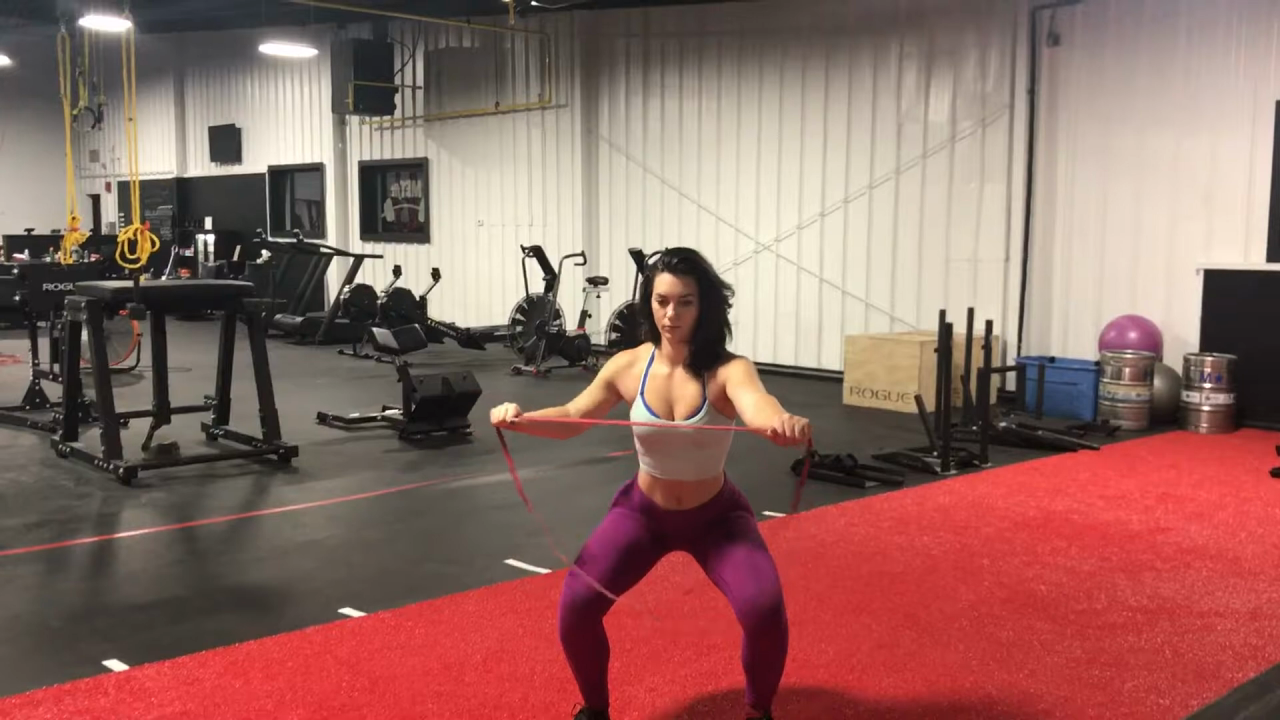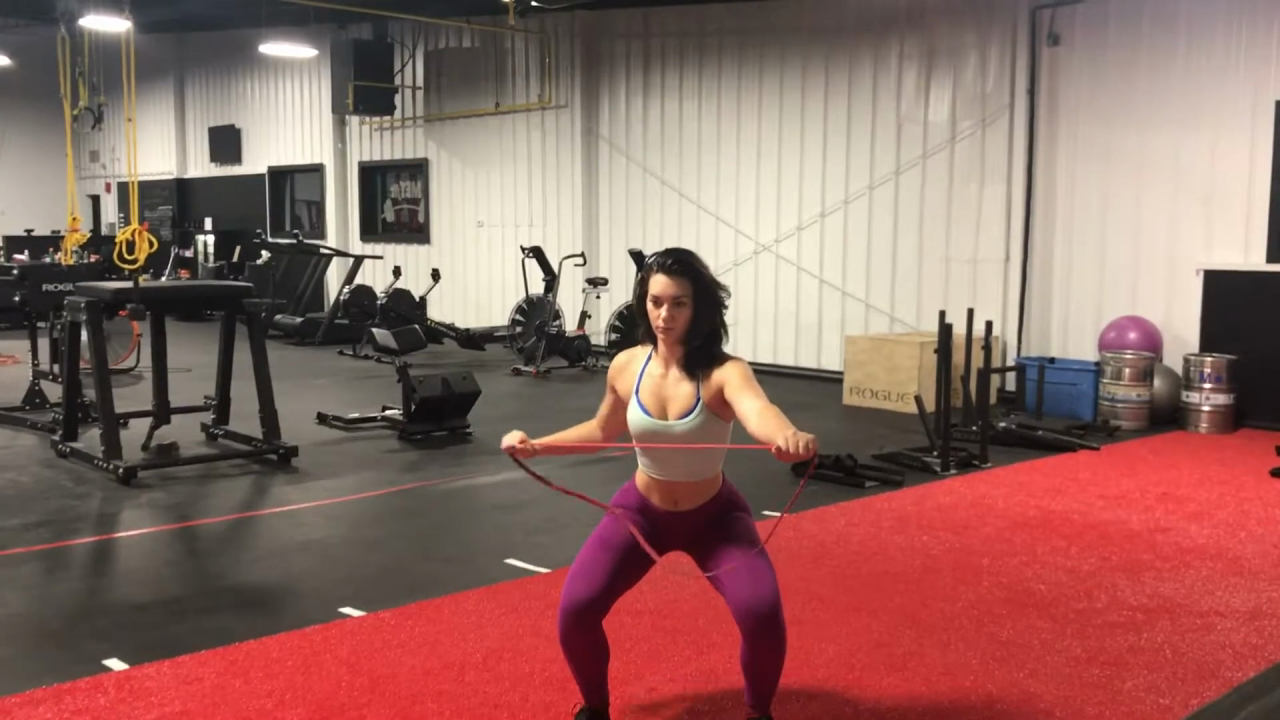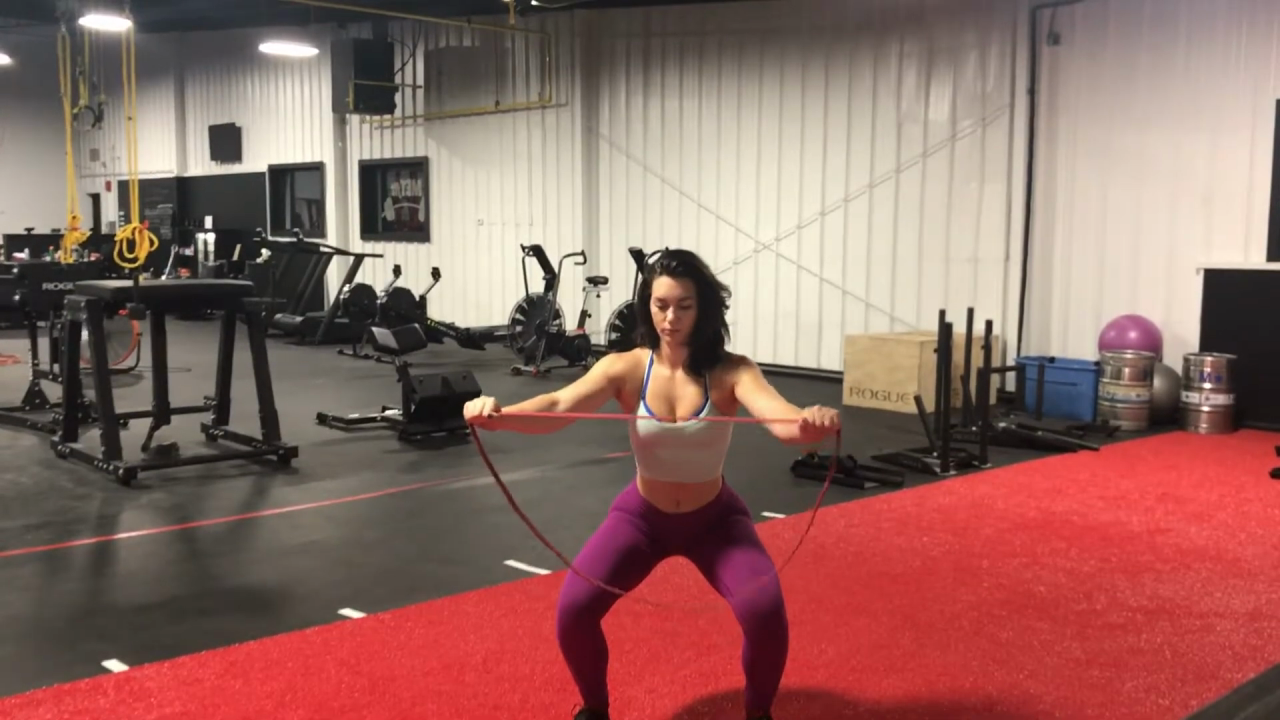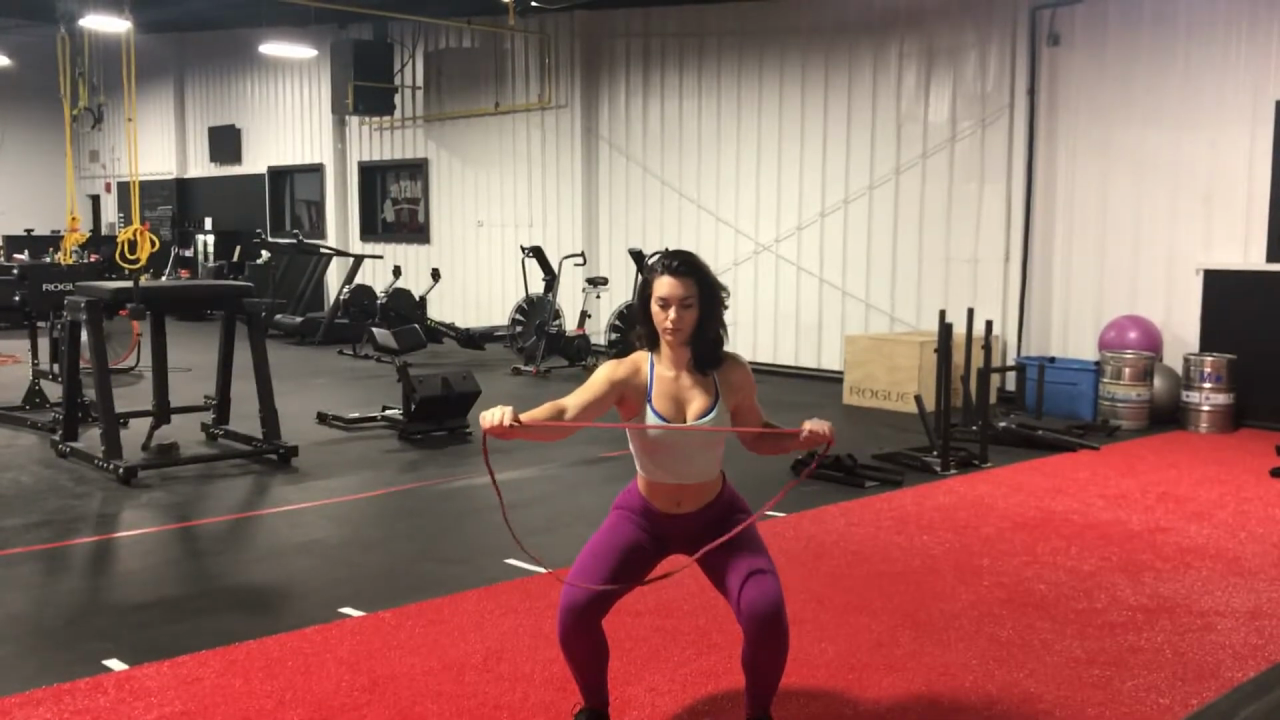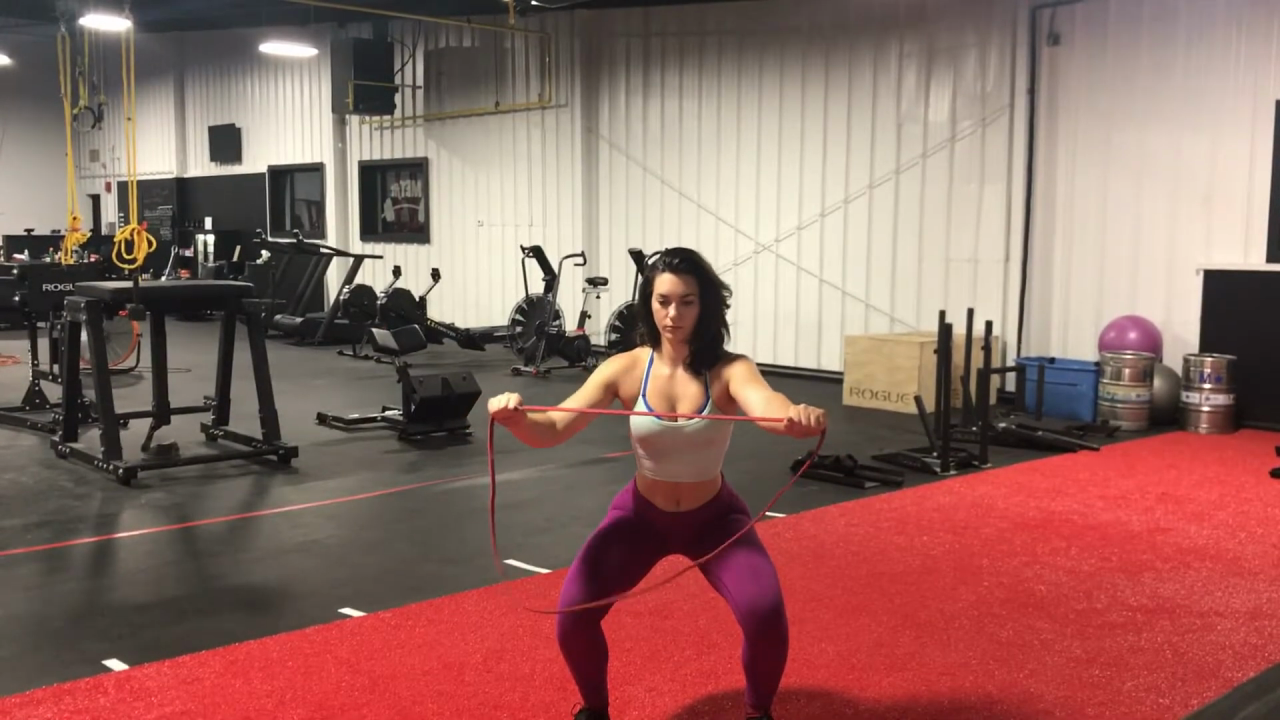
dt=1s
person 1, frame 1
left shoulder: (729, 370)
right shoulder: (628, 366)
left elbow: (757, 405)
right elbow: (569, 418)
left wrist: (784, 423)
right wrist: (519, 417)
left hip: (716, 515)
right hip: (643, 509)
left knee: (764, 611)
right knee: (576, 606)
person 1, frame 2
left shoulder: (725, 372)
right shoulder: (626, 366)
left elbow: (758, 411)
right elbow: (604, 430)
left wrist: (789, 436)
right wrist: (536, 445)
left hip: (714, 516)
right hip: (640, 510)
left knee: (763, 615)
right knee: (576, 610)
person 1, frame 3
left shoulder: (732, 371)
right shoulder: (624, 368)
left elbow: (780, 415)
right elbow: (559, 407)
left wrist: (812, 421)
right wrist: (499, 415)
left hip: (715, 518)
right hip: (641, 515)
left knee: (765, 614)
right knee: (573, 609)
person 1, frame 4
left shoulder: (733, 372)
right shoulder: (626, 373)
left elbow: (754, 435)
right elbow: (567, 413)
left wrist: (803, 436)
right wrist: (515, 423)
left hip: (717, 517)
right hip: (642, 515)
left knee: (766, 614)
right knee: (575, 609)
person 1, frame 5
left shoulder: (731, 370)
right shoulder: (624, 369)
left elbow: (766, 406)
right elbow: (554, 428)
left wrist: (800, 417)
right wrist: (516, 418)
left hip: (714, 516)
right hip: (641, 514)
left knee: (766, 614)
right knee: (574, 611)
